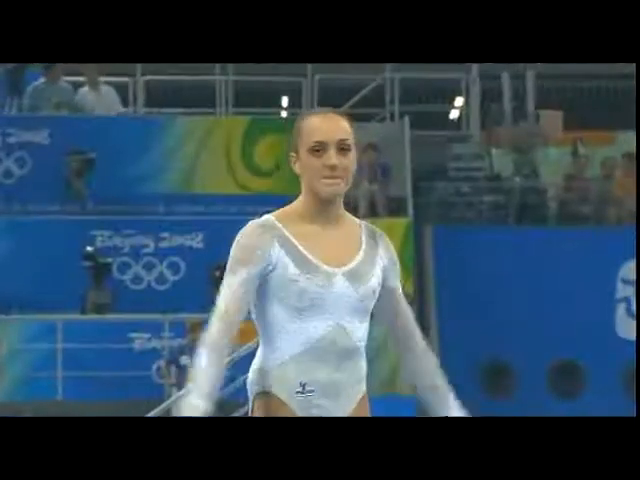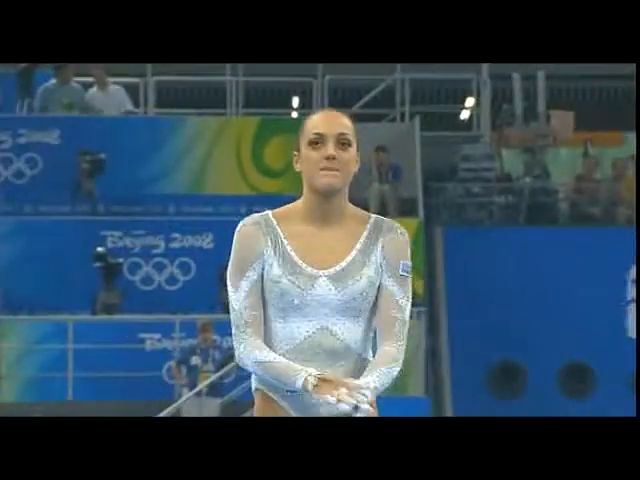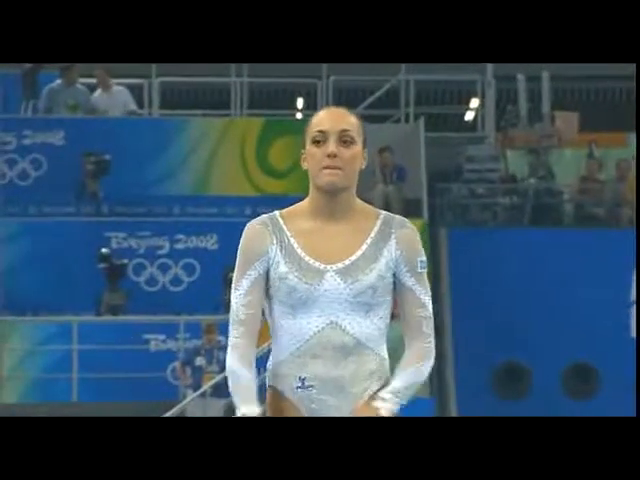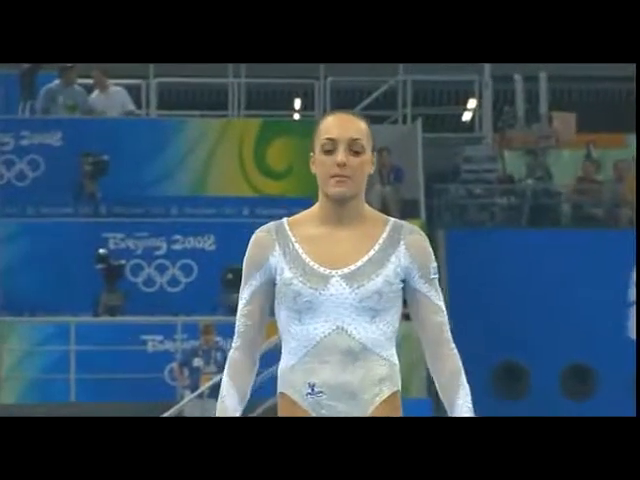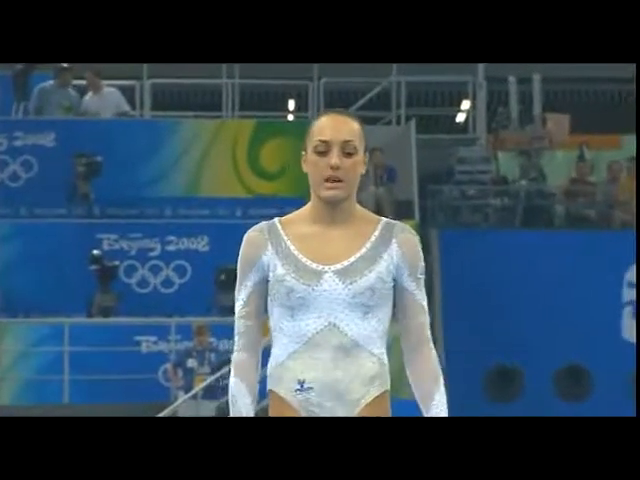
dt=0.3s
person 1, frame 1
left shoulder: (375, 244)
right shoulder: (262, 237)
left elbow: (409, 339)
right elbow: (220, 331)
left wrist: (448, 408)
right wrist: (193, 409)
left hip: (350, 408)
right hip: (279, 407)
person 1, frame 2
left shoulder: (388, 238)
right shoulder: (256, 234)
left elbow: (393, 344)
right elbow: (246, 344)
left wrist: (361, 394)
right wrist: (311, 381)
left hip: (353, 408)
right hip: (280, 407)
person 1, frame 3
left shoulder: (398, 236)
right shoulder: (263, 235)
left elbow: (422, 342)
right elbow: (241, 339)
left wrist: (386, 404)
right wrist: (248, 411)
left hip: (368, 409)
right hip: (290, 407)
person 1, frame 4
left shoulder: (407, 242)
right shoulder: (270, 242)
left elbow: (440, 346)
right elbow: (244, 347)
left wrist: (464, 412)
right wrist: (226, 413)
left hip: (379, 411)
right hip: (300, 410)
person 1, frame 5
left shoulder: (398, 241)
right shoulder: (262, 242)
left elbow: (420, 346)
right elbow: (244, 349)
left wrist: (437, 416)
right wrist: (242, 417)
left hip: (368, 409)
right hip: (290, 409)
